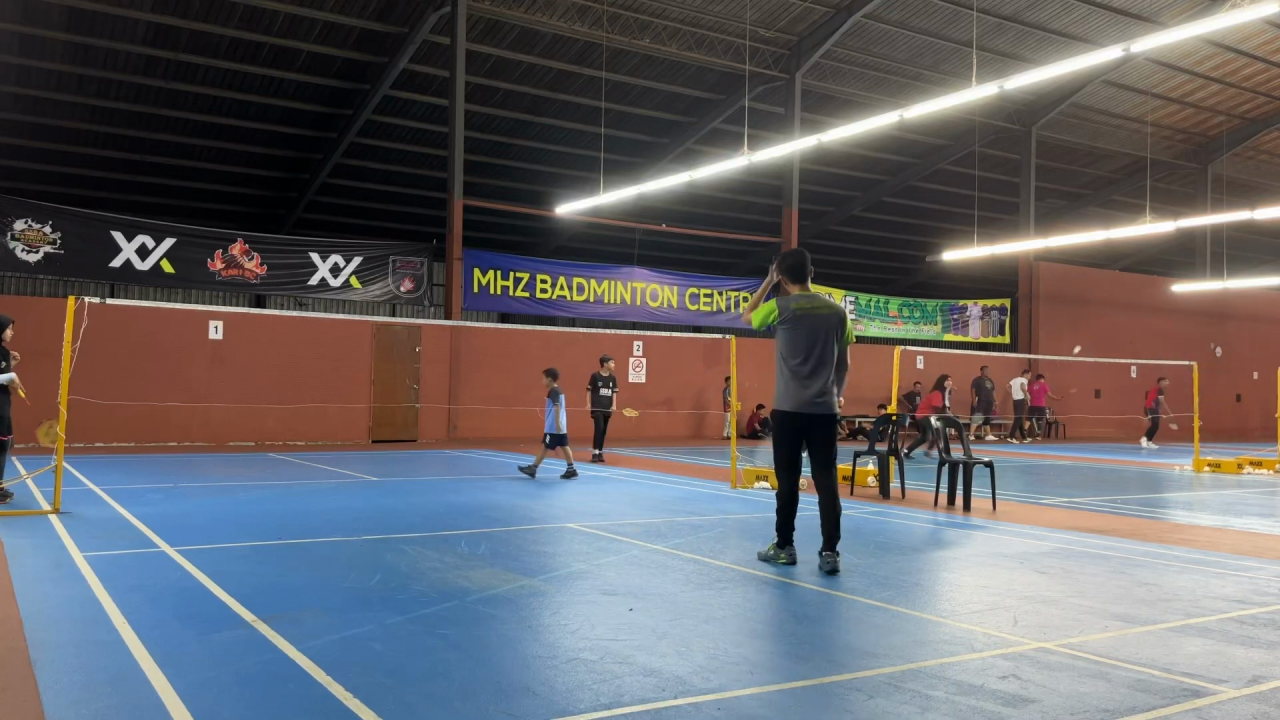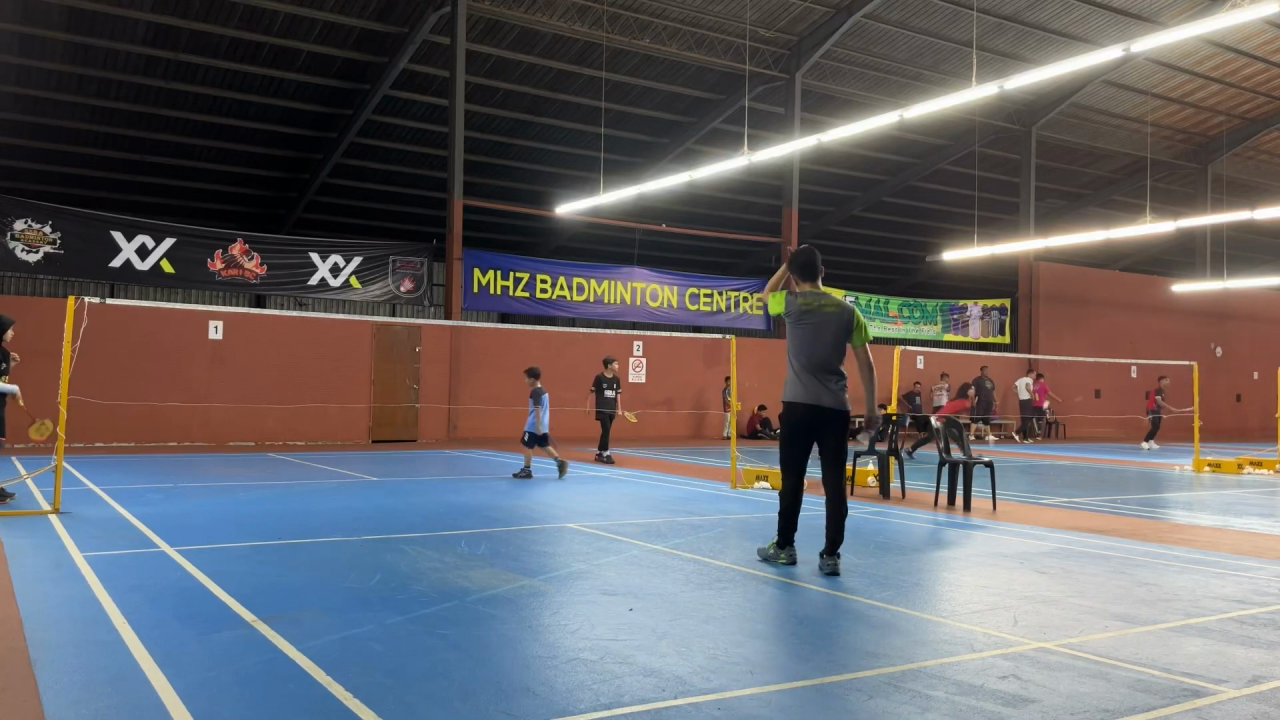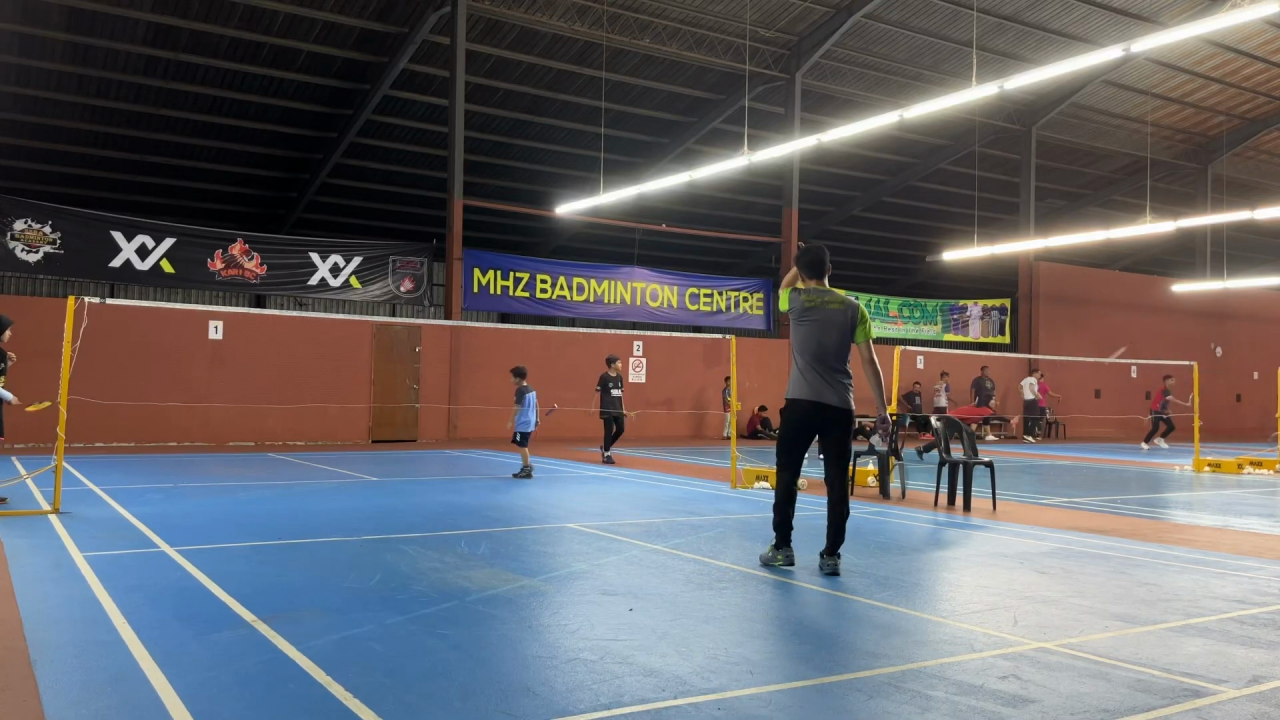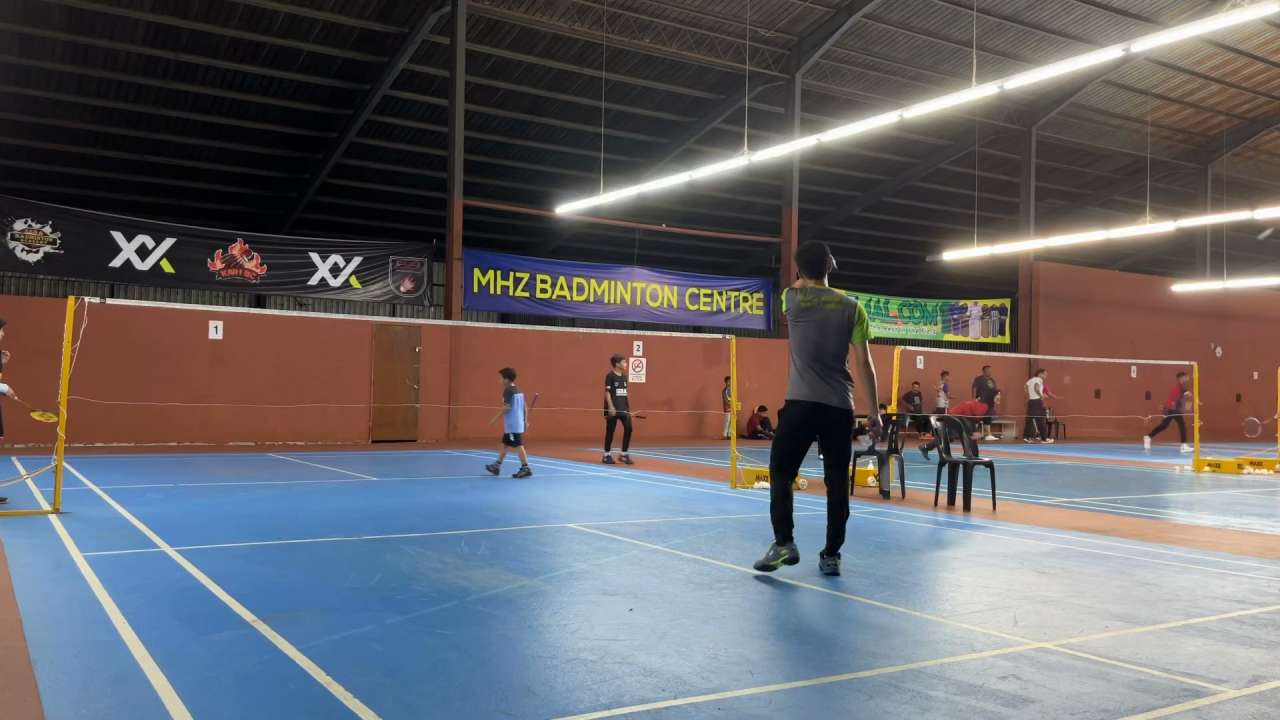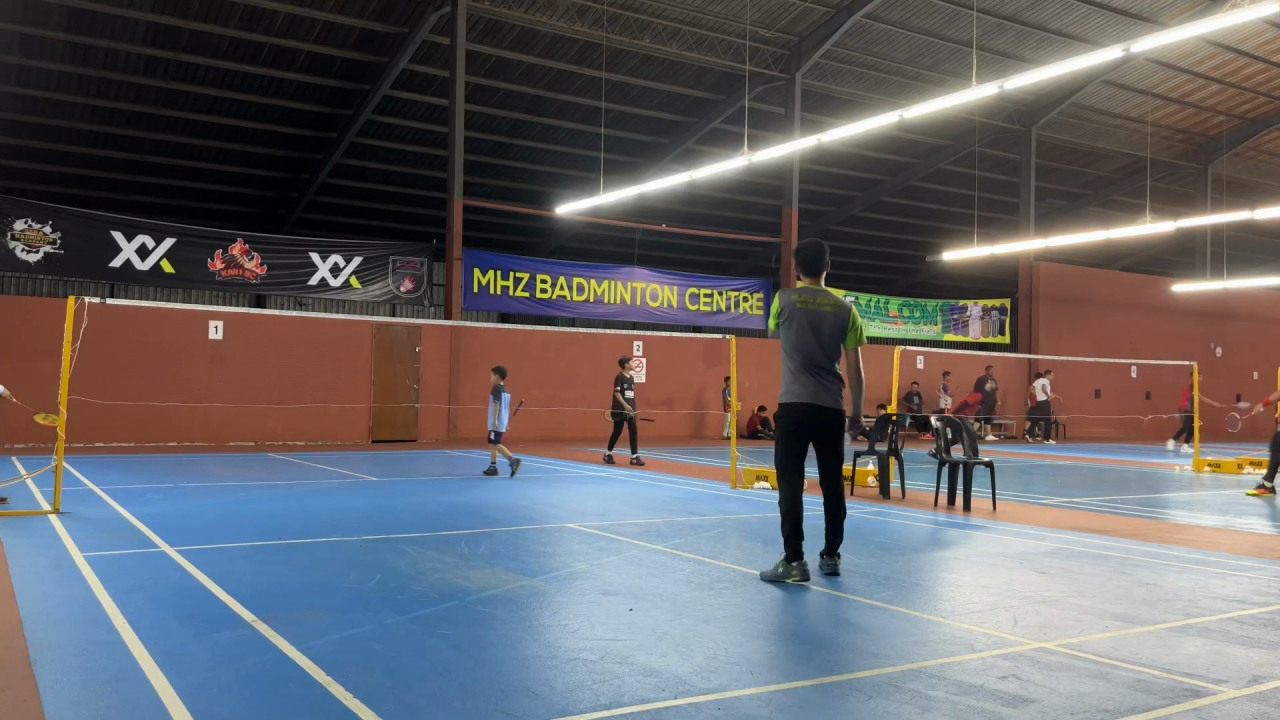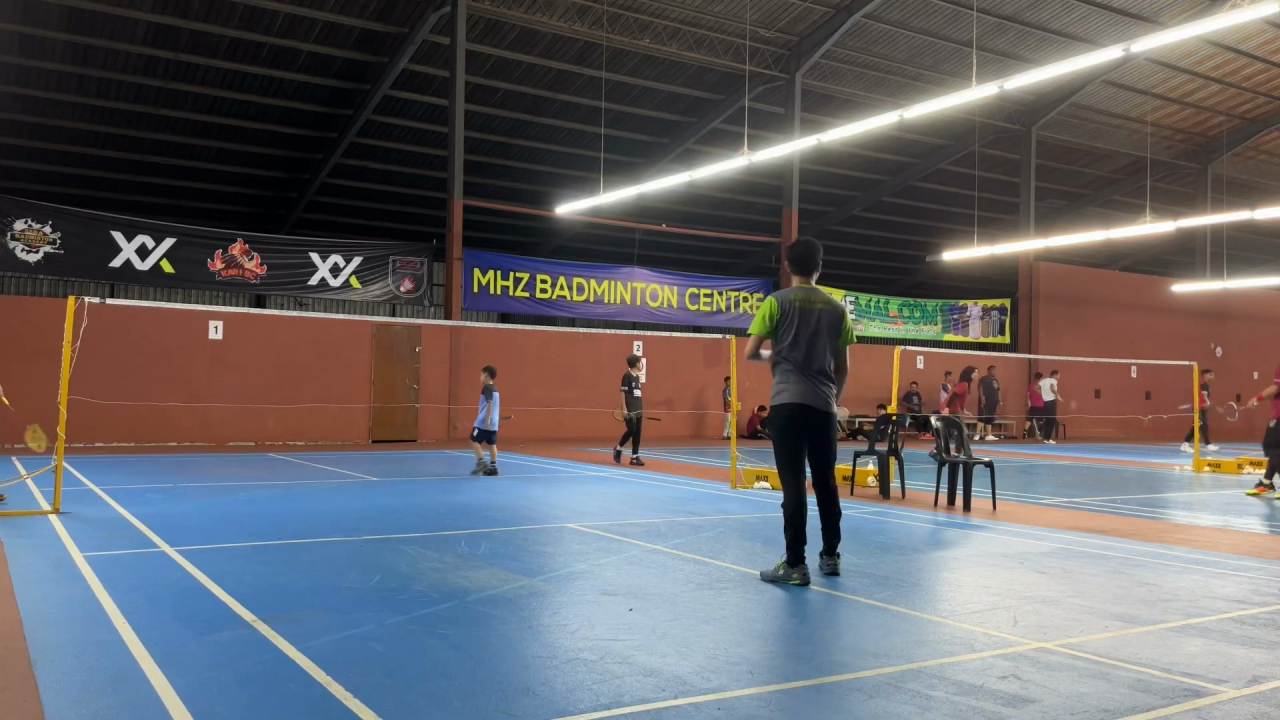
dt=0.2s
person 1, frame 1
left shoulder: (781, 308)
right shoulder: (837, 312)
left elbow: (748, 314)
right elbow: (843, 365)
left wrist: (771, 277)
left hip: (789, 408)
right hip: (825, 409)
left knee: (788, 480)
right knee: (826, 480)
left ankle: (784, 547)
right ankle: (829, 552)
person 1, frame 2
left shoulder: (791, 303)
right shoulder: (847, 311)
left elbow: (768, 293)
right elbow: (865, 363)
left wrist: (790, 263)
right wrist: (871, 407)
left hip: (799, 404)
right hip: (836, 407)
left knee: (792, 478)
right knee: (834, 482)
left ankle: (784, 546)
right ankle: (830, 555)
person 1, frame 3
left shoulder: (796, 300)
right shoulder: (853, 308)
left elbow: (785, 286)
right elbow: (869, 361)
left wrist: (801, 260)
right wrist: (882, 409)
left hip: (802, 401)
right hip: (840, 406)
left knee: (787, 472)
right knee: (837, 482)
left ankle: (782, 545)
right ankle: (831, 555)
person 1, frame 4
left shoulder: (792, 299)
right shoulder: (851, 307)
right elbow: (864, 363)
left wrist: (805, 271)
right wrist: (874, 411)
left hip: (801, 402)
right hip: (840, 406)
left knee: (781, 472)
right knee: (837, 482)
left ankle: (783, 543)
right ankle: (831, 555)
person 1, frame 5
left shoulder: (784, 300)
right shoulder: (845, 309)
right elbow: (855, 368)
right wrist: (856, 411)
left hip: (795, 403)
right hip: (832, 407)
left knee: (790, 482)
right knee: (833, 483)
left ankle: (794, 561)
right ankle: (831, 555)
person 1, frame 6
left shoulder: (777, 301)
right shoulder: (837, 309)
left elbow: (751, 351)
right elbow: (842, 368)
left wrist: (768, 355)
left hip: (789, 404)
right hip: (824, 406)
left knee: (794, 484)
right knee: (826, 483)
left ankle: (795, 564)
right ankle: (830, 555)
